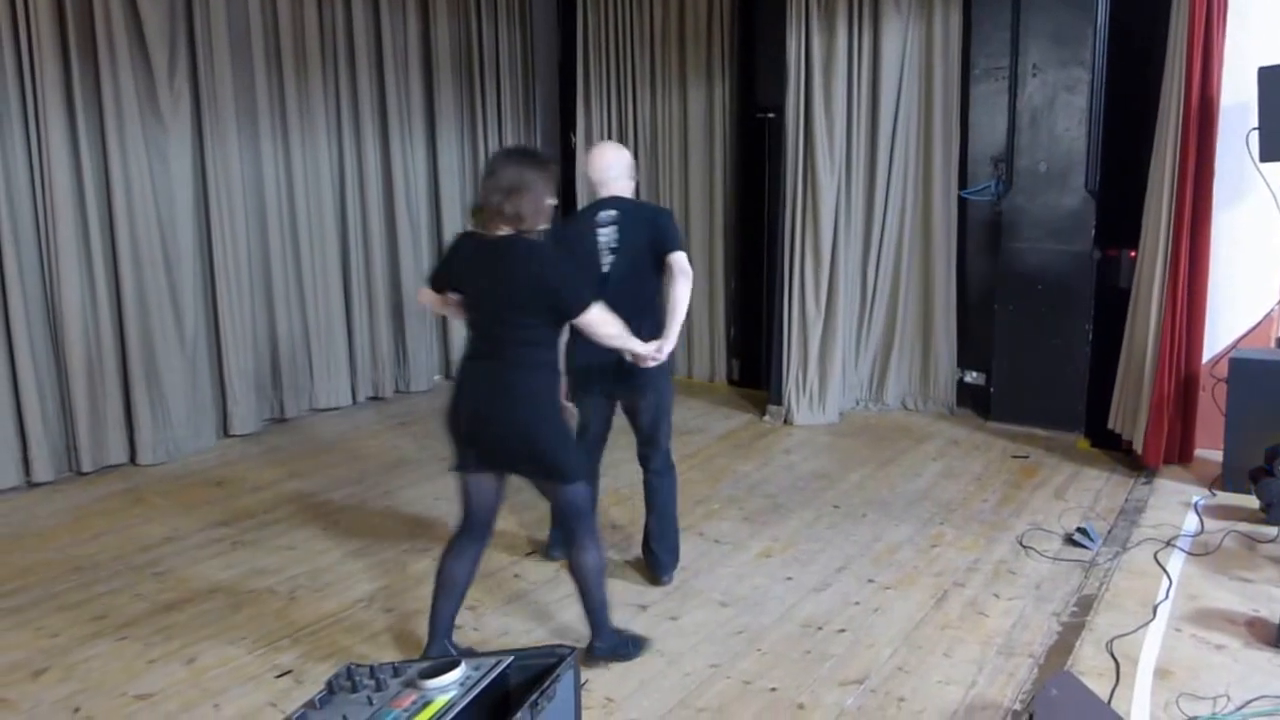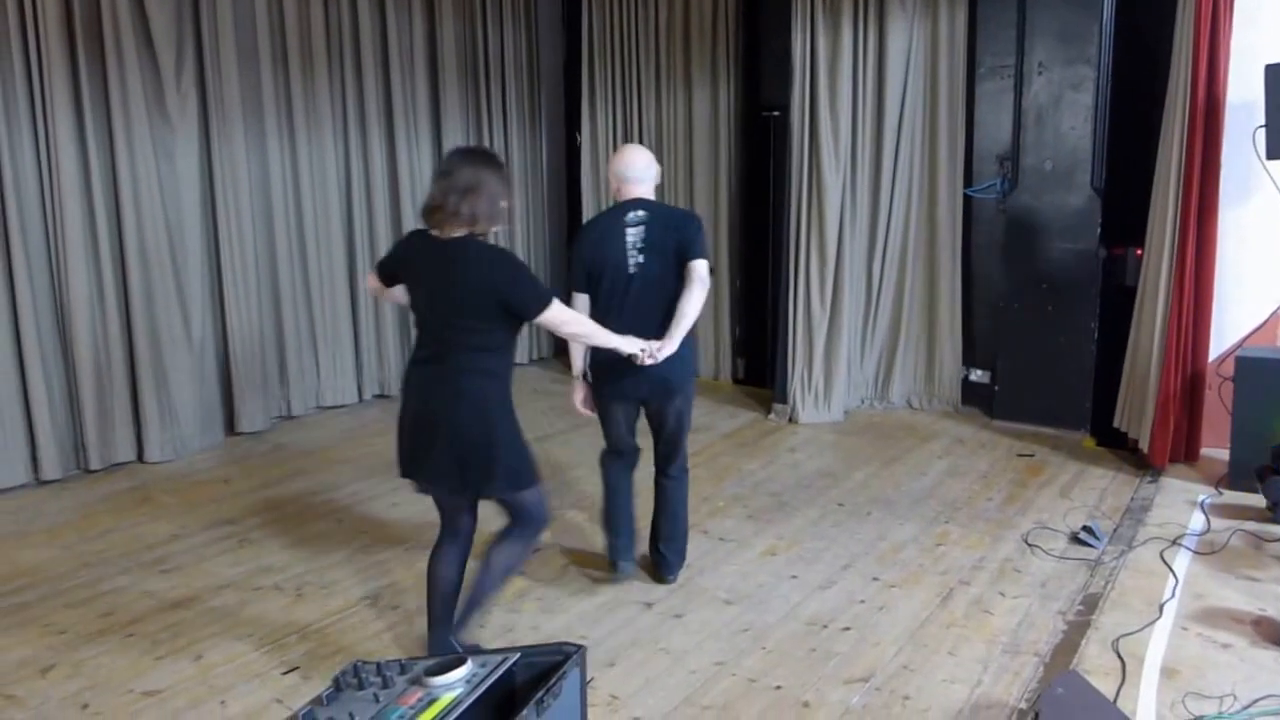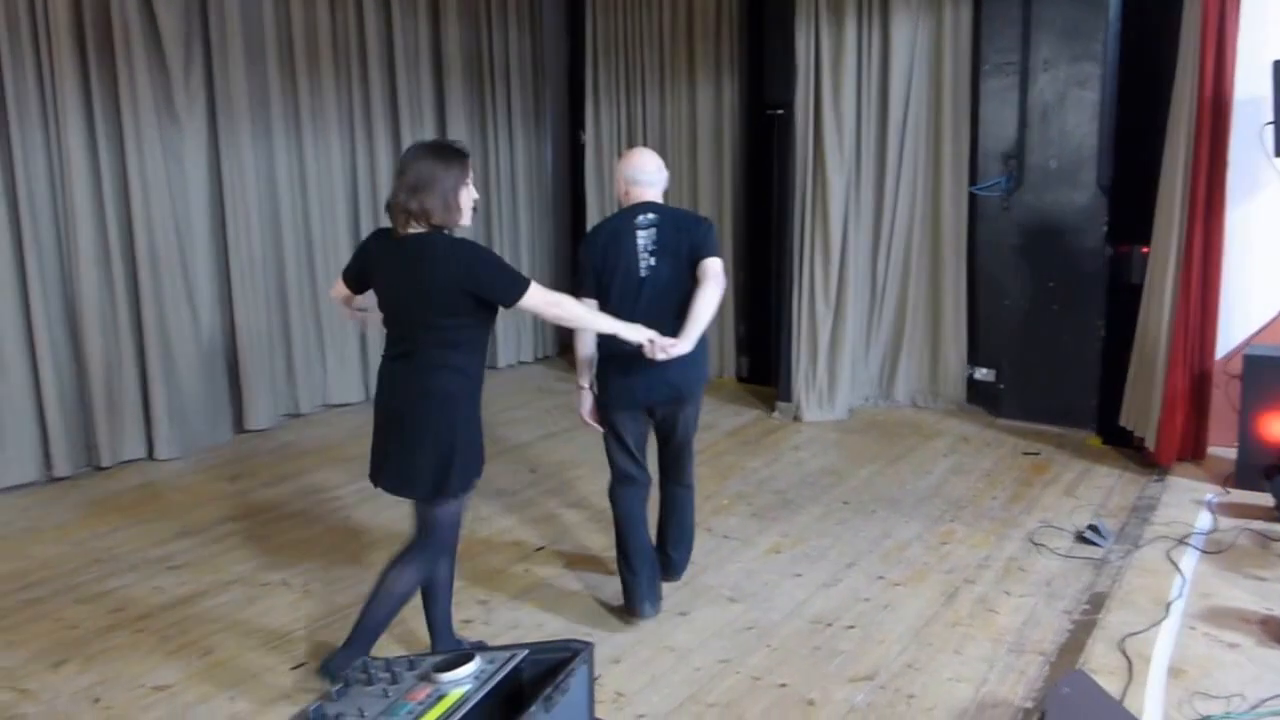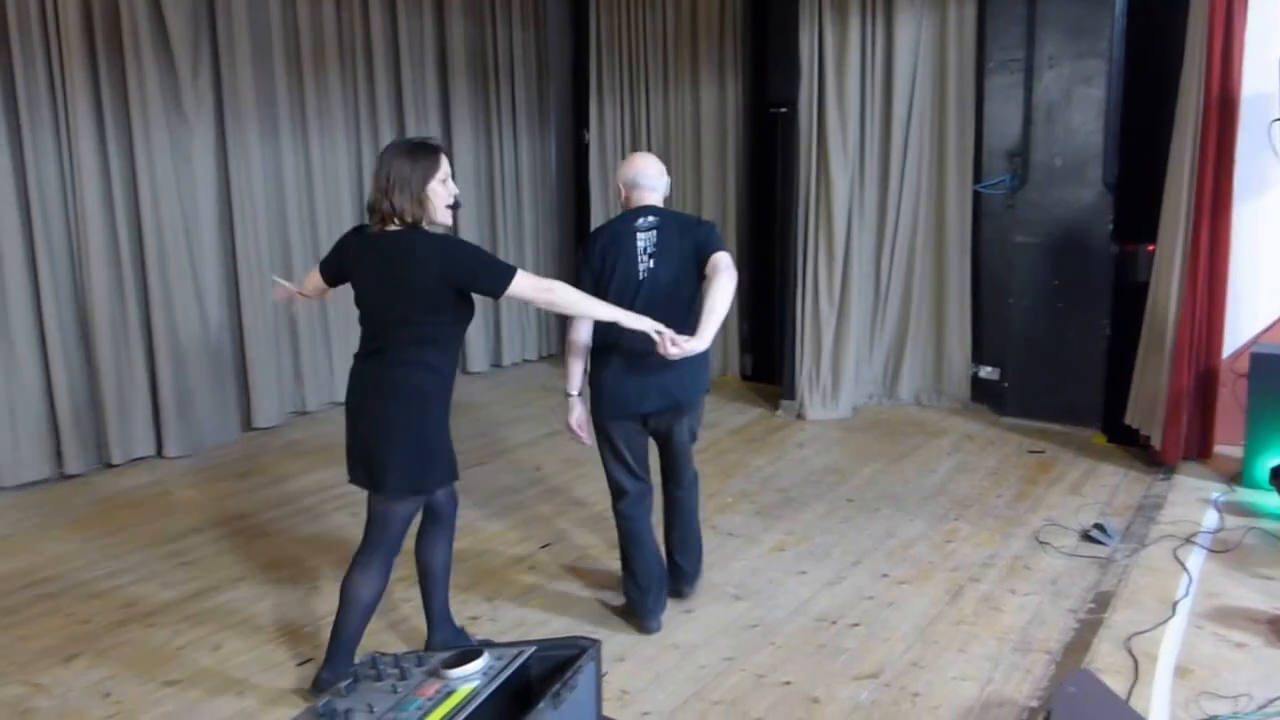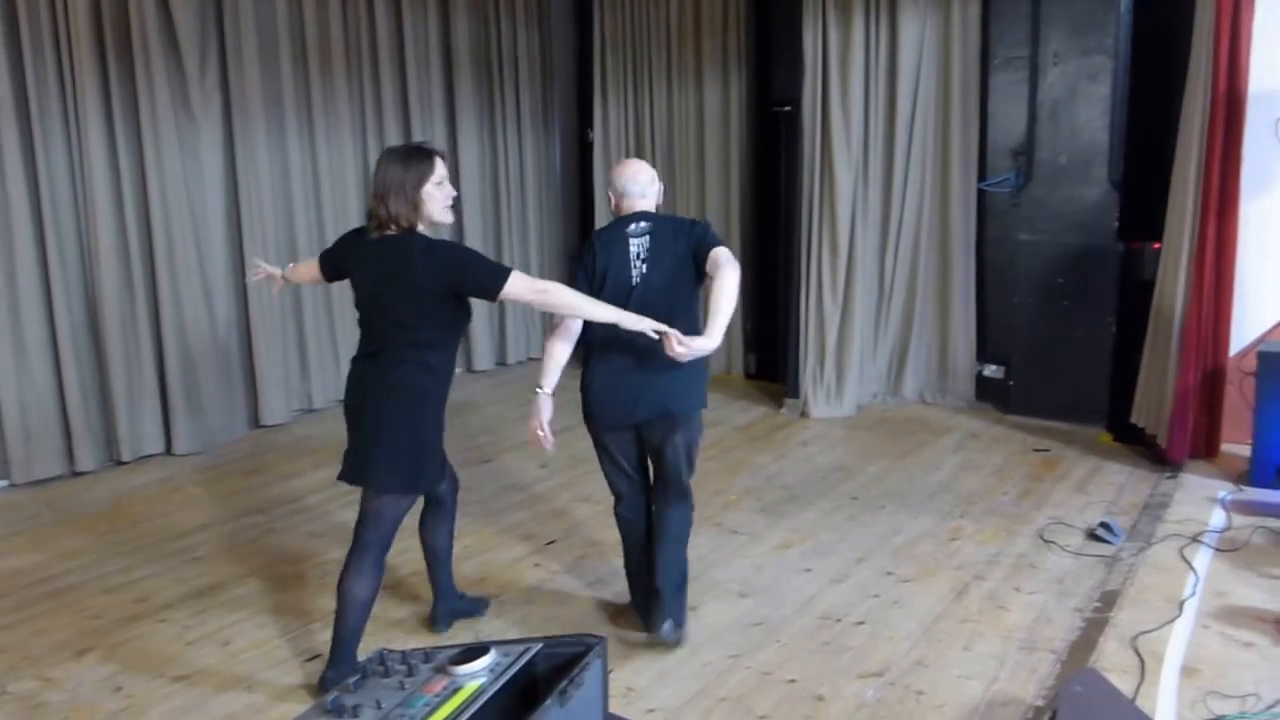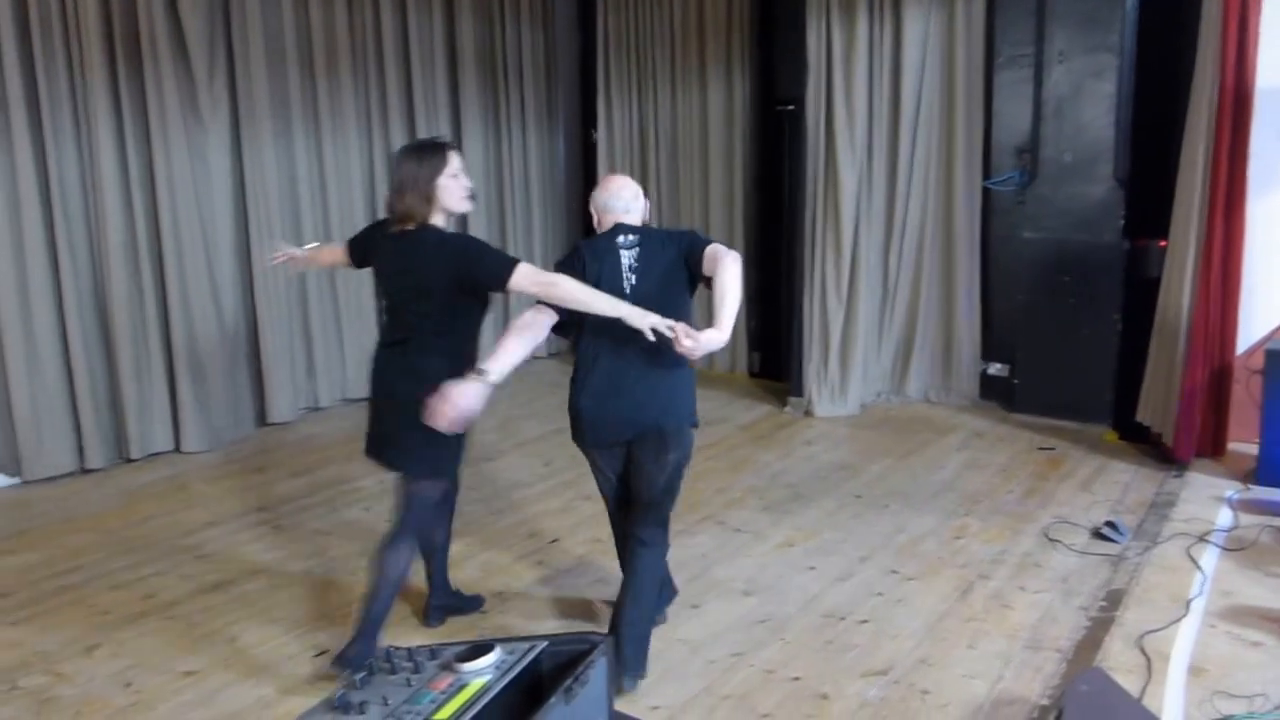
dt=0.2s
person 1, frame 1
left shoulder: (465, 250)
right shoulder: (540, 261)
left elbow: (436, 299)
right elbow: (598, 324)
right wrist: (638, 346)
left hip: (474, 400)
right hip: (524, 406)
left knee: (474, 524)
right knee: (579, 514)
left ankle: (437, 644)
right ankle: (602, 635)
person 1, frame 2
left shoulder: (413, 248)
right shoulder: (493, 266)
left elbow: (378, 284)
right elbow: (564, 322)
right wrist: (622, 343)
left hip: (425, 402)
right hip: (473, 409)
left knee: (455, 526)
right knee: (531, 517)
left ankle: (441, 645)
right ankle: (456, 627)
person 1, frame 3
left shoulder: (379, 246)
right shoulder: (463, 259)
left elbow: (342, 294)
right elbow: (550, 305)
right wrist: (625, 329)
left hip: (401, 400)
right hip: (441, 409)
left knee: (442, 524)
right knee: (432, 539)
left ankle: (444, 645)
right ankle: (350, 655)
person 1, frame 4
left shoulder: (360, 243)
right shoulder: (445, 255)
left elbow: (313, 283)
right elbow: (540, 291)
left wrist: (297, 290)
right wrist: (626, 317)
left hip: (374, 397)
right hip: (408, 408)
left knee: (441, 505)
right knee: (383, 540)
left ankle: (443, 635)
right ankle: (335, 667)
person 1, frame 5
left shoulder: (361, 245)
right shoulder: (442, 259)
left elbow: (310, 270)
right elbow: (538, 293)
left wrist: (278, 273)
right wrist: (623, 316)
left hip: (373, 396)
right hip: (403, 406)
left knee: (443, 487)
right knee: (374, 537)
left ankle: (446, 600)
right ankle: (339, 666)
person 1, frame 6
left shoulder: (384, 238)
right shoulder: (456, 251)
left elbow: (336, 252)
right elbow: (543, 284)
left wrist: (301, 254)
right wrist: (628, 311)
left hip: (396, 385)
right hip: (431, 393)
left knee: (437, 491)
right knee: (414, 517)
left ankle: (441, 595)
right ankle: (362, 644)
person 2, frame 1
left shoulder: (568, 231)
right shoulder: (657, 219)
right elbow: (681, 274)
left wrist: (565, 370)
right wrist: (669, 339)
left hip: (589, 365)
right hip: (647, 367)
left knee: (586, 450)
right knee: (656, 461)
left ankle: (564, 538)
right ankle: (661, 561)
person 2, frame 2
left shoulder: (593, 232)
right shoulder: (684, 223)
left elbow: (579, 312)
right elbow: (698, 282)
left wrist: (579, 376)
right wrist: (671, 341)
left hip: (613, 371)
right hip: (671, 370)
left knee: (619, 456)
right knee: (671, 465)
left ankle: (621, 552)
right ankle: (668, 561)
person 2, frame 3
left shoulder: (600, 237)
right shoulder: (695, 227)
left elbow: (586, 319)
right elbow: (713, 279)
left wrist: (585, 386)
right wrist: (686, 339)
left hip: (621, 382)
right hip: (681, 376)
left knee: (628, 482)
right knee: (677, 471)
left ankle: (642, 592)
right ankle: (673, 561)
person 2, frame 4
left shoulder: (602, 240)
right shoulder: (698, 232)
left elbow: (582, 323)
right elbow: (725, 274)
left wrist: (573, 395)
right wrist: (702, 338)
left hip: (616, 390)
right hip: (679, 386)
left knee: (631, 496)
right knee: (680, 478)
left ankle: (646, 605)
right ankle: (684, 574)
person 2, frame 5
left shoulder: (596, 246)
right shoulder: (692, 234)
left elbow: (569, 320)
right elbow: (725, 269)
left wrist: (544, 391)
right wrist: (712, 335)
left hip: (610, 398)
right hip: (674, 395)
left knee: (630, 502)
right knee: (673, 497)
left ankle: (649, 602)
right ankle: (665, 609)
person 2, frame 6
left shoulder: (579, 260)
right shoulder: (678, 246)
left elbow: (535, 322)
right elbow: (726, 262)
left wrist: (480, 382)
right wrist: (718, 329)
left hip: (598, 415)
right hip: (667, 412)
left knee: (624, 515)
right knee: (650, 529)
left ankle: (651, 597)
right ankle: (626, 661)
